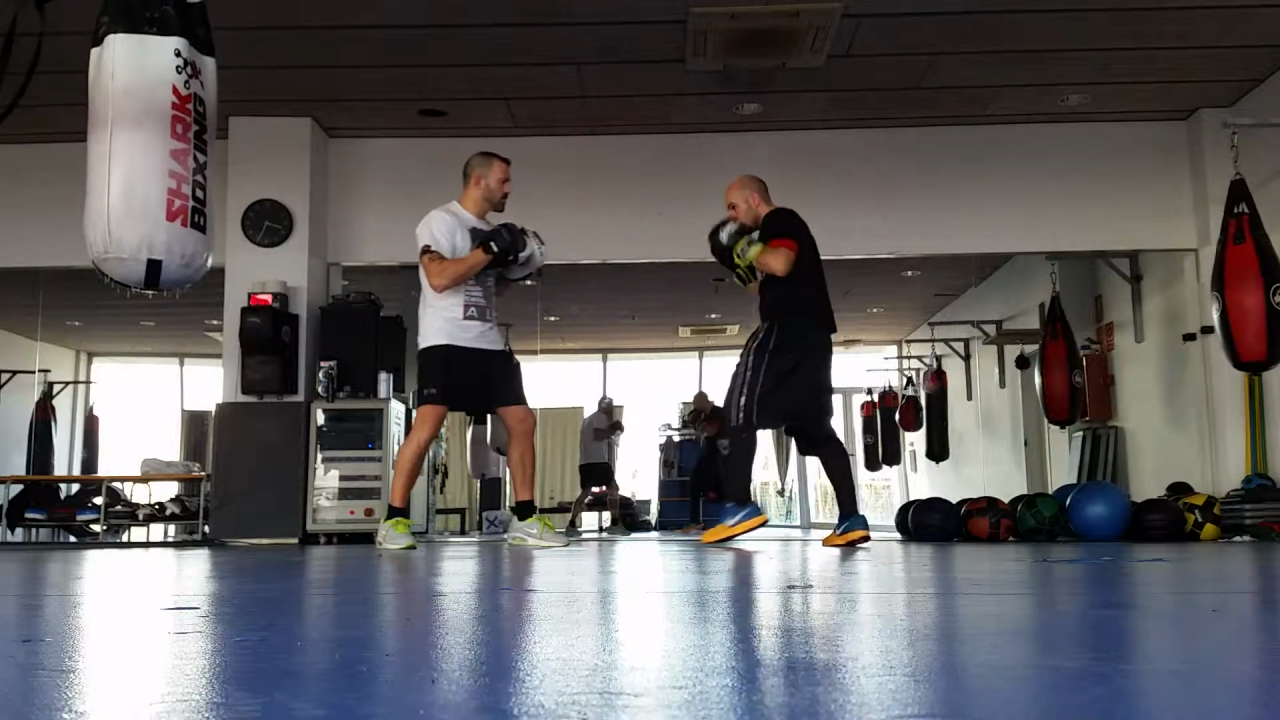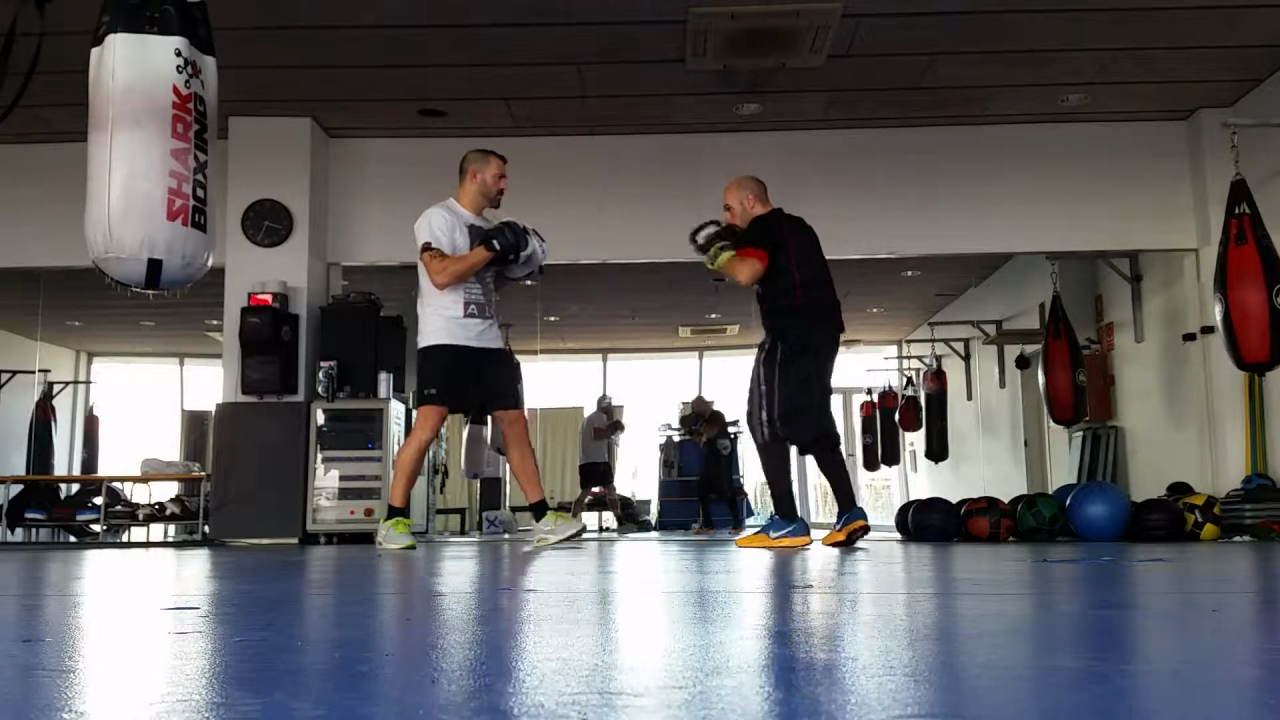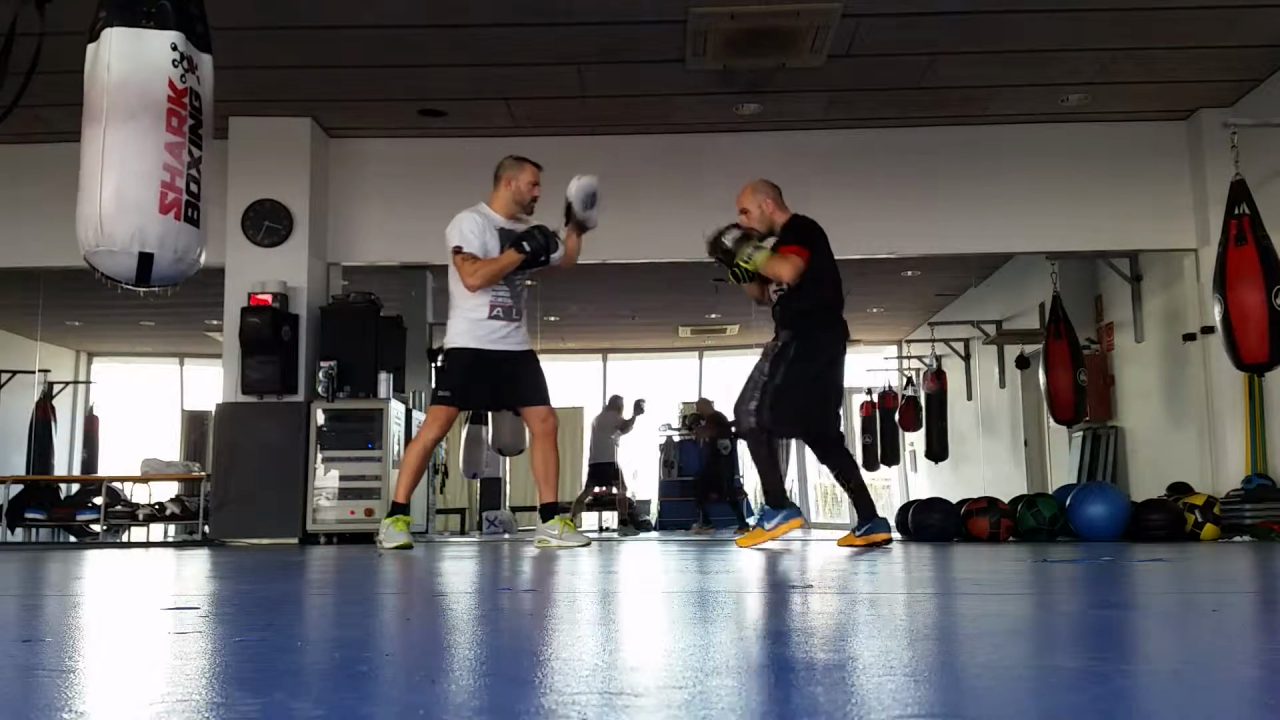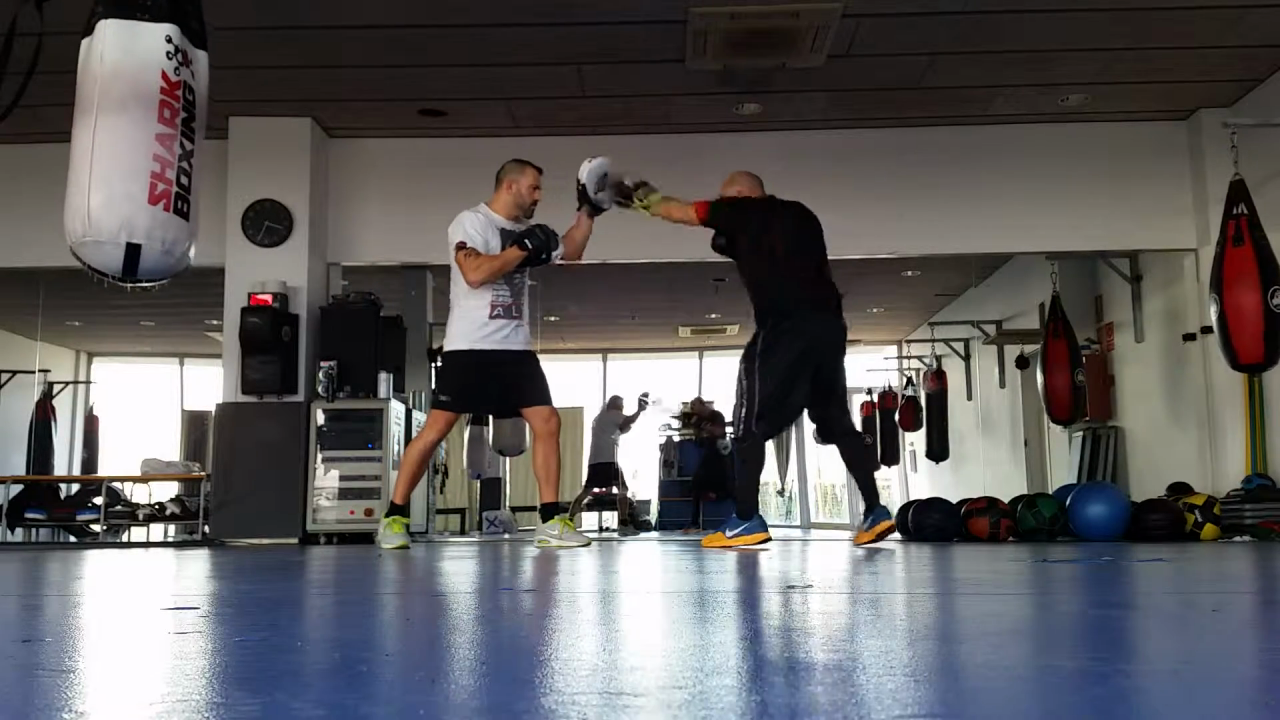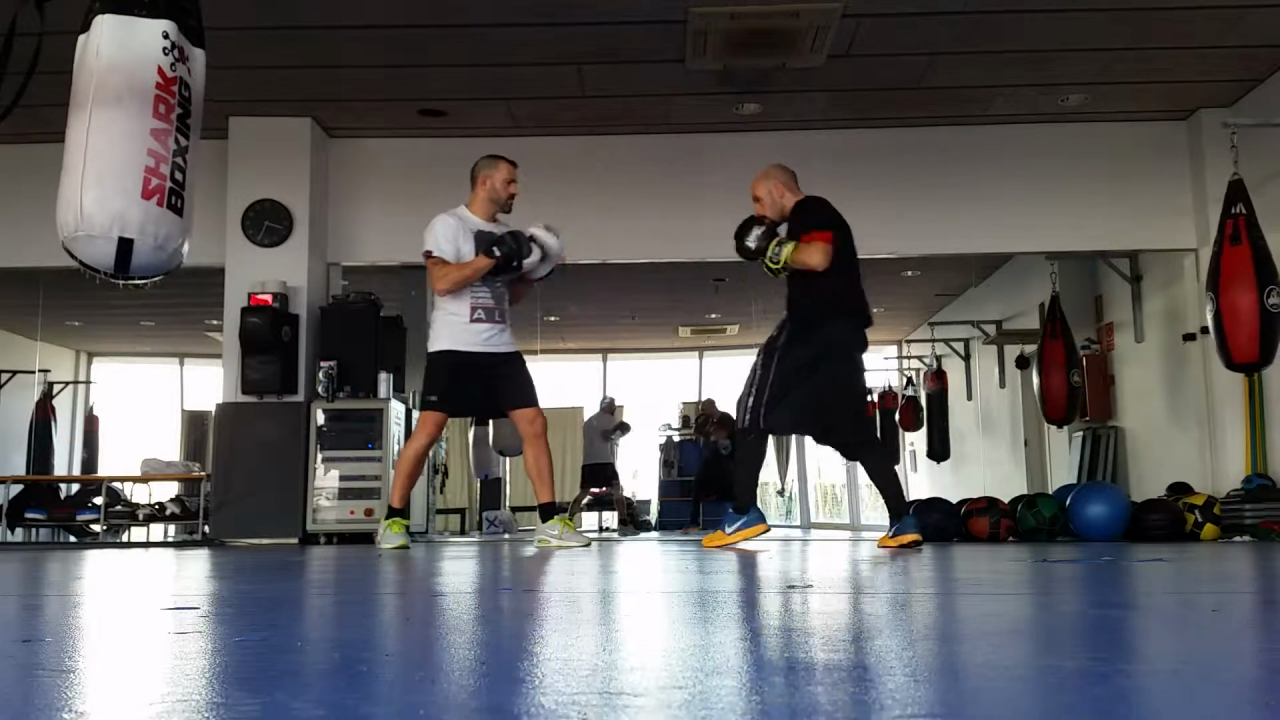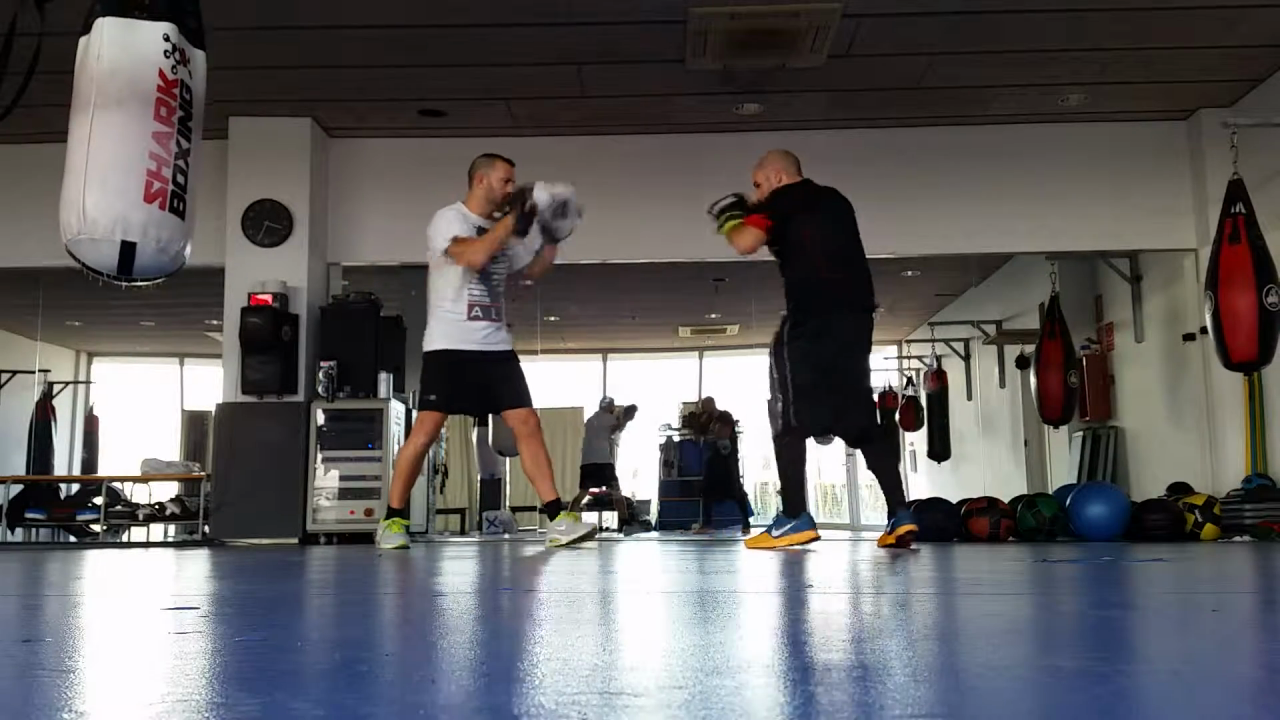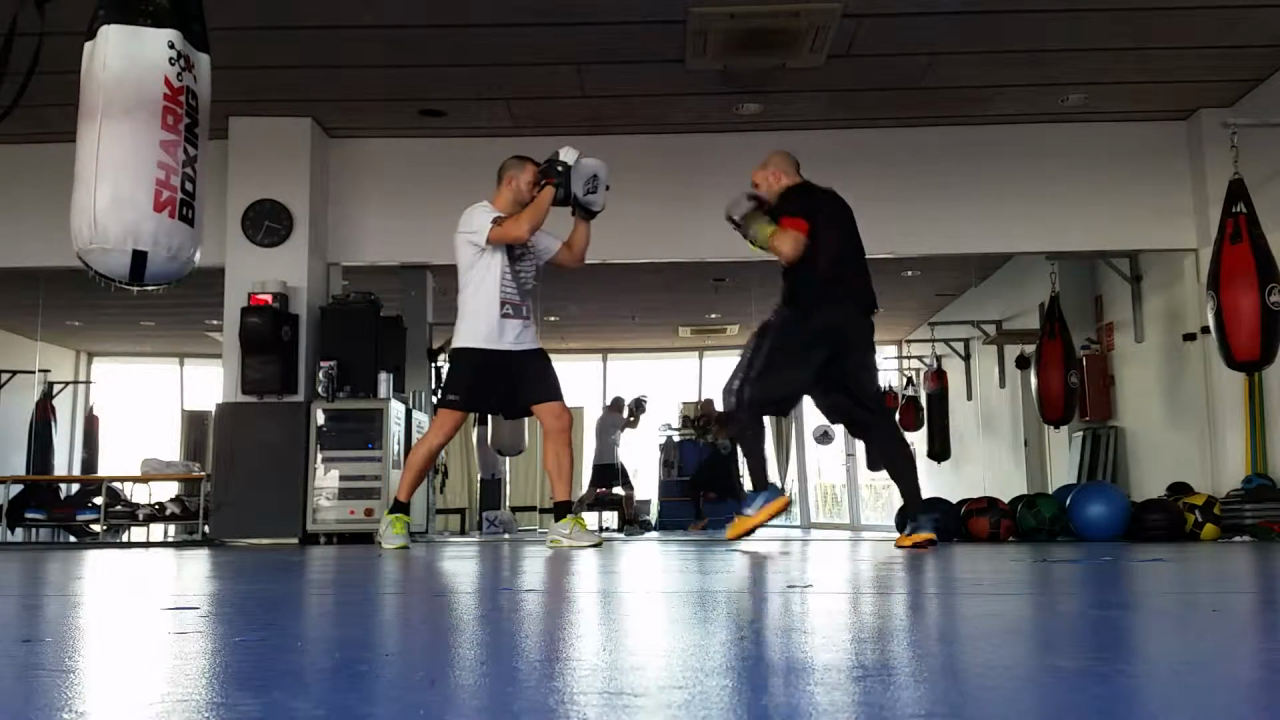
dt=0.3s
person 1, frame 1
left shoulder: (488, 230)
right shoulder: (440, 220)
right elbow: (439, 279)
left wrist: (512, 264)
right wrist: (489, 251)
left hip: (488, 344)
right hip: (444, 343)
left knee: (522, 422)
right knee: (427, 426)
left ankle: (525, 520)
right ankle: (394, 520)
person 1, frame 2
left shoulder: (486, 227)
right shoulder: (438, 218)
right elbow: (441, 276)
left wrist: (514, 262)
right wrist: (490, 248)
left hip: (488, 343)
right hip: (445, 342)
left knee: (515, 425)
right knee: (428, 426)
left ankle: (543, 518)
right ankle: (393, 520)
person 1, frame 3
left shoulder: (524, 229)
right shoulder: (470, 221)
left elbow: (564, 262)
right elbow: (473, 278)
left wrist: (576, 226)
right wrist: (521, 249)
left hip: (515, 347)
right hip: (469, 344)
left knee: (545, 423)
right knee: (437, 424)
left ankle: (550, 521)
right ankle: (396, 515)
person 1, frame 4
left shoulder: (522, 229)
right shoulder: (470, 221)
left elbow: (569, 252)
right elbow: (476, 274)
left wrist: (587, 211)
right wrist: (523, 247)
left hip: (515, 349)
right hip: (469, 347)
left knee: (547, 423)
right knee: (437, 428)
left ankle: (550, 522)
right ankle: (394, 516)
person 1, frame 5
left shoulder: (504, 233)
right shoulder: (447, 225)
right elbow: (442, 283)
left wrist: (533, 268)
right wrist: (493, 255)
left hip: (501, 349)
right hip: (453, 348)
left knee: (534, 424)
right knee: (428, 431)
left ankle: (550, 522)
right ankle: (393, 519)
person 1, frame 6
left shoulder: (503, 228)
right shoulder: (448, 219)
left elbow: (534, 270)
right elbow: (475, 257)
left wrist: (550, 237)
right wrist: (514, 217)
left hip: (496, 347)
right hip: (449, 346)
left knee: (527, 424)
right knee: (425, 430)
left ankle: (558, 519)
right ankle: (393, 519)
person 1, frame 7
left shoulder: (531, 232)
right shoulder: (476, 217)
left elbow: (572, 258)
right elbow: (520, 230)
left wrist: (582, 213)
right wrist: (551, 185)
left hip: (524, 348)
right hip: (477, 346)
left knee: (558, 421)
right knee: (444, 428)
left ankle: (564, 523)
right ankle: (397, 514)
person 2, frame 1
left shoulder: (779, 220)
right shoulder: (789, 226)
left elbow: (778, 265)
left wrist: (741, 242)
right wrist: (738, 263)
left hip: (786, 330)
right hip: (815, 333)
left knee: (741, 410)
right knee: (814, 425)
left ankle: (740, 507)
right ankle: (851, 518)
person 2, frame 2
left shoulder: (764, 227)
right shoulder: (795, 227)
left elbow: (745, 274)
left wrist: (715, 248)
right wrist: (731, 248)
left hip: (791, 336)
right hip: (820, 334)
left knee: (767, 422)
right knee: (815, 427)
left ankle: (788, 522)
right ankle: (849, 512)
person 2, frame 3
left shoulder: (799, 228)
right shoulder: (781, 241)
left elbow: (787, 272)
right elbow: (762, 293)
left wrist: (745, 248)
right wrist: (737, 261)
left hip: (806, 338)
right hip: (823, 340)
left knee: (752, 414)
right knee: (825, 434)
left ankle: (779, 509)
right ankle: (870, 520)
person 2, frame 4
left shoulder: (744, 211)
right shoulder: (802, 215)
left elbow: (683, 213)
left wrist: (642, 196)
left hip: (784, 326)
right hip: (827, 324)
left knee: (752, 422)
right knee: (837, 420)
left ankle: (747, 520)
right ankle: (875, 510)
person 2, frame 5
left shoulder: (809, 210)
right shoulder: (824, 214)
left elbow: (817, 259)
left wrist: (773, 245)
right wrist: (769, 255)
left hip: (809, 328)
right hip: (847, 331)
left knee: (754, 413)
right knee: (856, 430)
left ankle: (744, 514)
right ankle: (902, 521)
person 2, frame 6
left shoulder: (785, 198)
right shoulder: (835, 201)
left elbow: (745, 244)
left wrist: (730, 216)
left hip: (811, 317)
right hip: (854, 317)
left knee: (789, 416)
right knee: (861, 418)
left ankle: (795, 518)
right ankle: (899, 514)
person 2, frame 7
left shoulder: (796, 197)
right shoulder: (833, 202)
left elbow: (788, 249)
left wrist: (754, 220)
right wrist: (761, 231)
left hip: (807, 312)
right hip: (854, 318)
left knee: (744, 397)
right knee: (874, 418)
left ankle: (763, 492)
right ankle: (919, 522)
